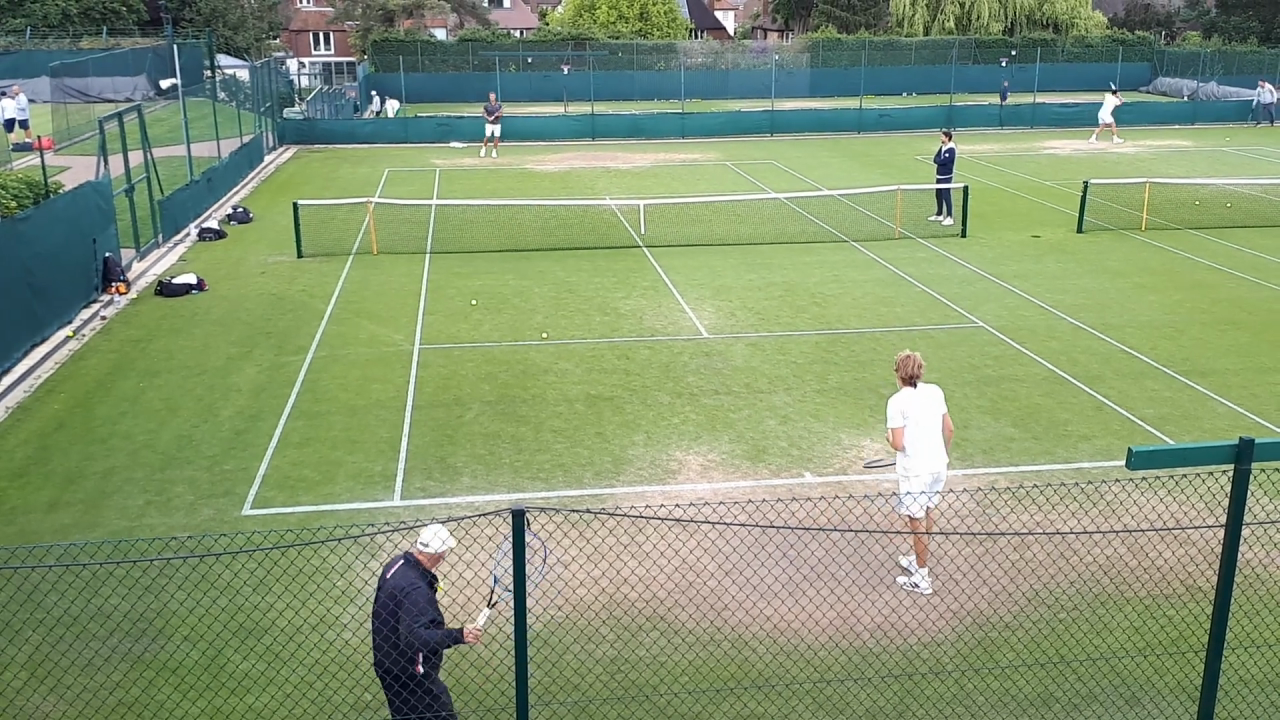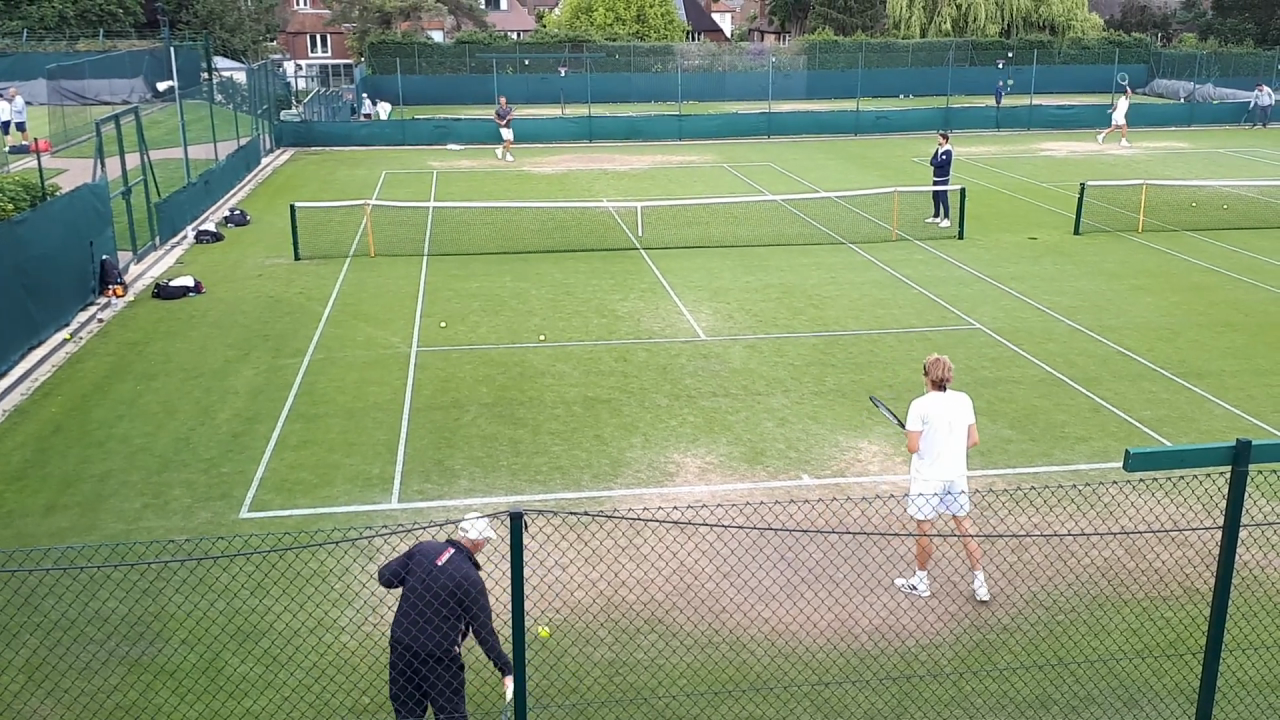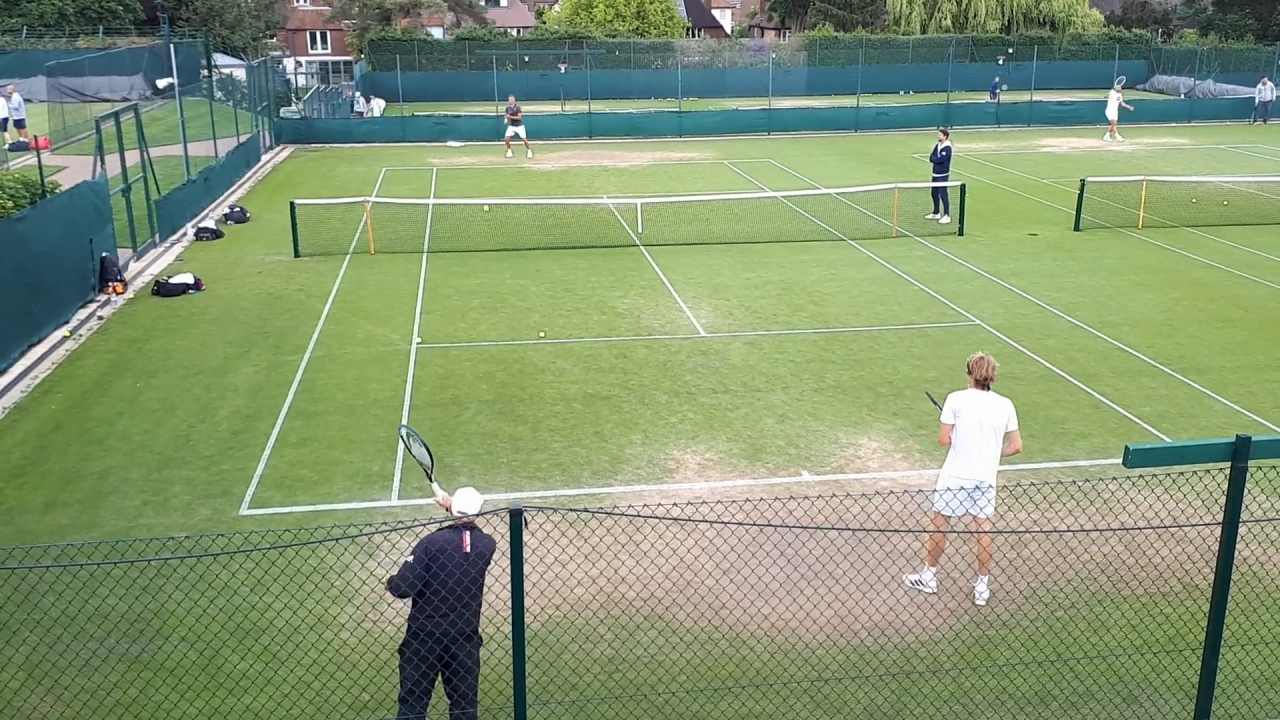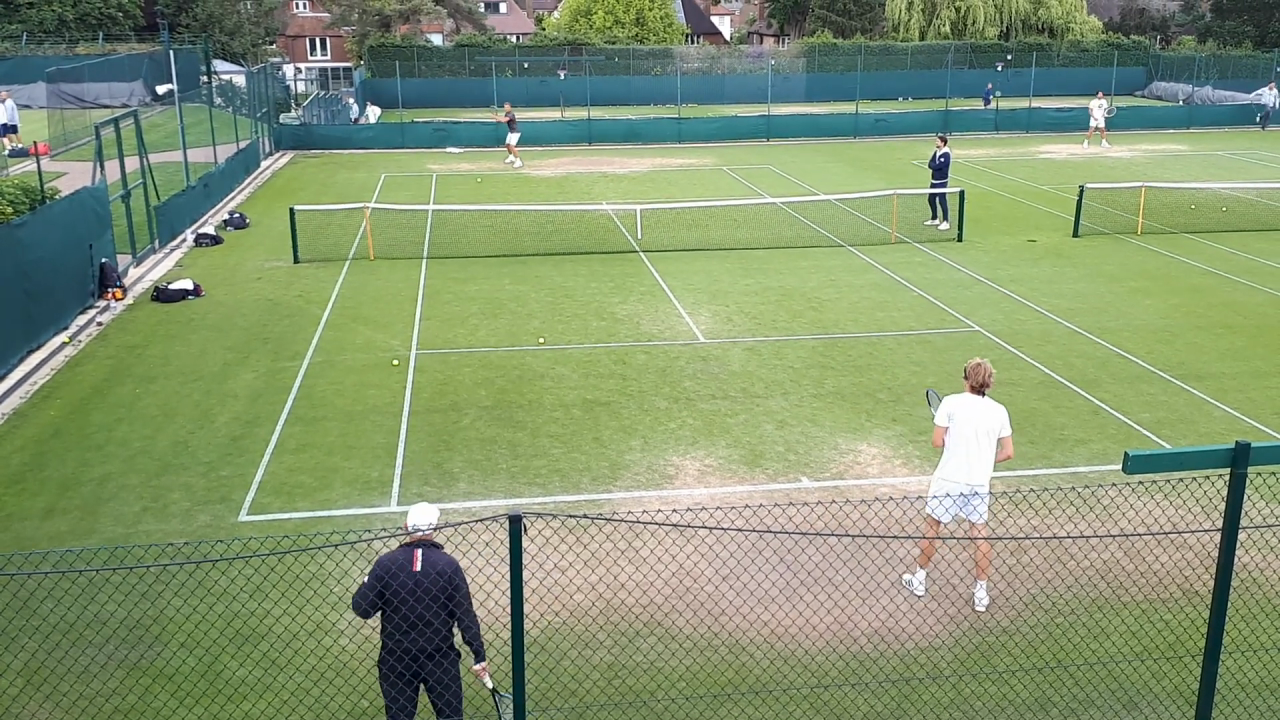
dt=0.5s
person 1, frame 1
left shoulder: (897, 401)
right shoulder: (935, 391)
left elbow: (898, 444)
right elbow: (949, 429)
left wrist: (889, 437)
left hip: (915, 471)
right hip: (938, 466)
left knee: (917, 523)
right knee: (926, 515)
left ankle: (922, 579)
right ankle: (917, 561)
person 1, frame 2
left shoulder: (921, 405)
right shoulder: (964, 401)
left elbow: (912, 447)
right elbow: (973, 439)
left wrist: (911, 439)
left hip: (928, 478)
right hip: (956, 476)
left knee: (924, 528)
right knee: (965, 526)
left ankle: (921, 582)
right ankle: (980, 584)
person 1, frame 3
left shoulder: (956, 399)
right shoulder: (1005, 405)
left elbow: (944, 440)
right elbow: (1017, 446)
left hip: (956, 475)
right hip: (985, 478)
left knee: (940, 523)
right knee: (983, 529)
left ankle: (928, 577)
right ankle: (982, 587)
person 1, frame 4
left shoulder: (951, 403)
right shoulder: (999, 411)
left elbow: (937, 442)
right elbow: (1008, 453)
left hip: (949, 479)
right hip: (979, 483)
left knee: (932, 527)
right knee: (979, 534)
left ankle: (919, 580)
right ankle: (981, 593)
person 2, frame 1
left shoulder: (396, 565)
right shoulder: (416, 589)
right elbow: (414, 637)
right wrist: (458, 636)
left hip: (388, 665)
right hip: (412, 674)
person 2, frame 2
left shoulder: (424, 549)
right shoulder: (469, 577)
left elbow: (386, 576)
right elbow: (485, 633)
right wrist: (506, 670)
left hip: (402, 645)
right hip: (438, 654)
person 2, frame 3
left shoulder: (432, 542)
right shoulder: (487, 545)
left elbow: (402, 587)
left wrist: (391, 583)
right wrist: (452, 506)
left hip: (423, 636)
right hip: (464, 638)
person 2, frame 4
left shoulder: (386, 563)
right shoulder: (448, 565)
left elbow: (362, 607)
right elbow: (465, 614)
right wrist: (479, 655)
left hip: (395, 656)
right hip: (438, 655)
